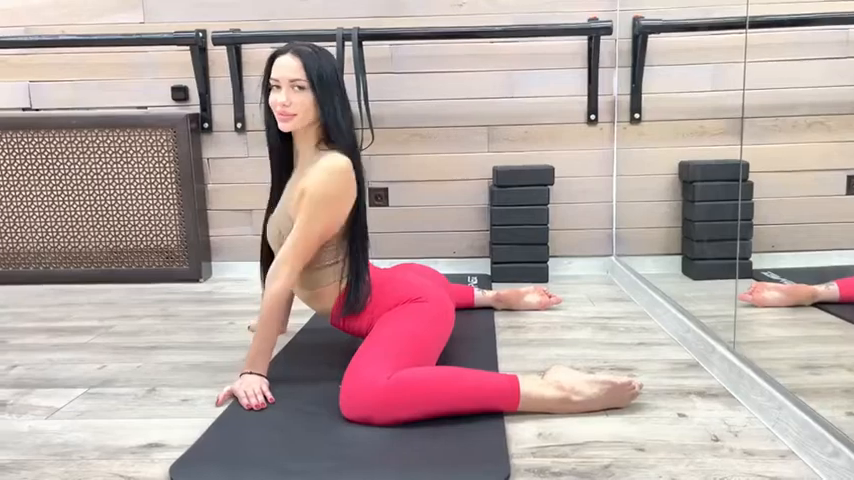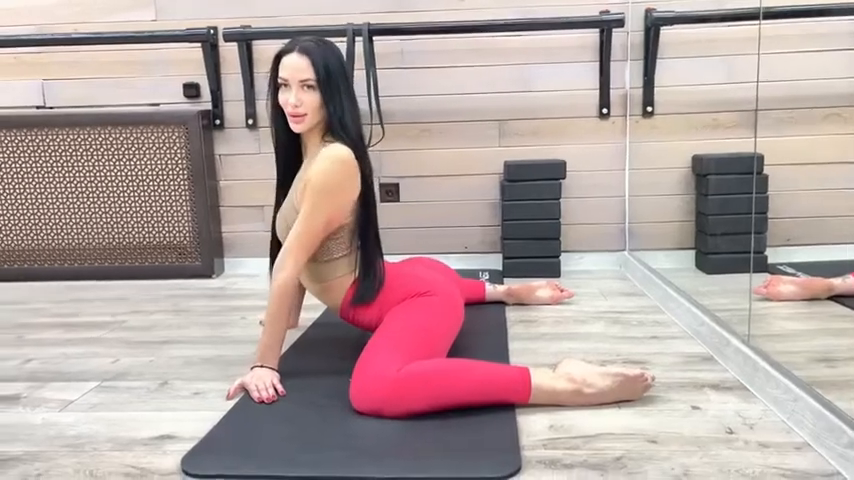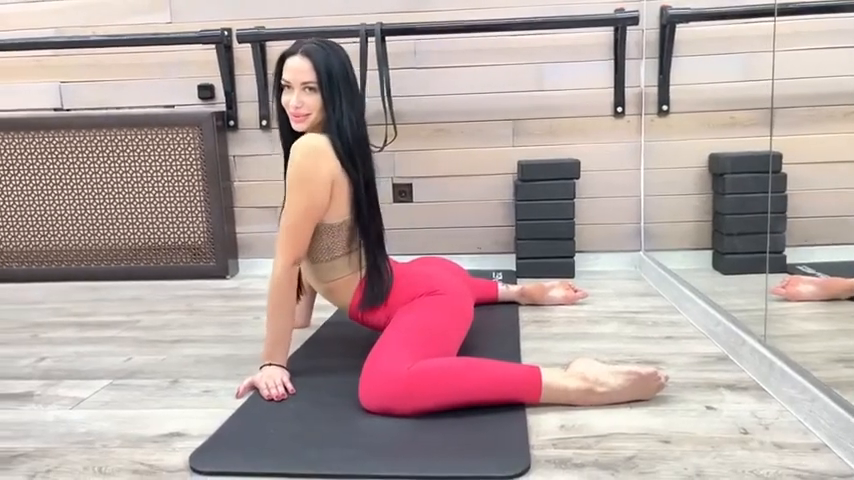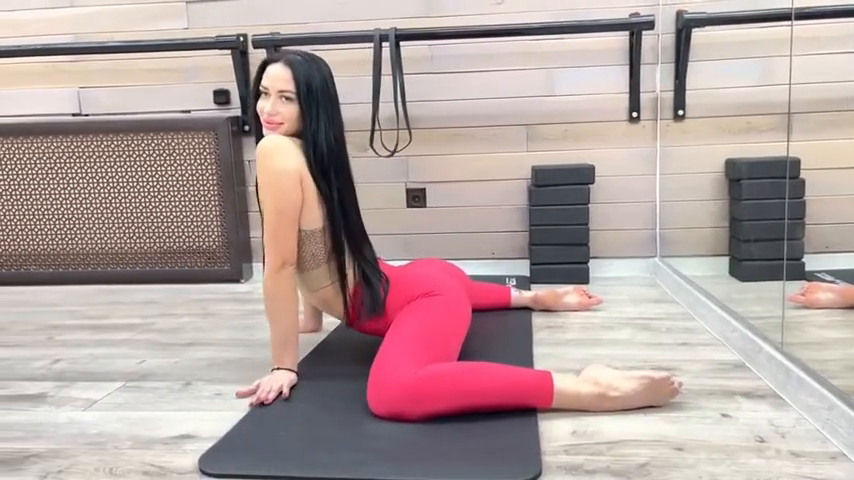
dt=0.7s
person 1, frame 1
left shoulder: (330, 171)
right shoulder: (301, 160)
left elbow: (282, 275)
right elbow: (291, 265)
left wrist: (254, 369)
right wrist: (277, 318)
left hip: (408, 303)
right hip: (394, 287)
left knee: (362, 398)
left ankle: (552, 391)
right ankle: (494, 297)
person 1, frame 2
left shoulder: (334, 160)
right shoulder: (308, 153)
left elbow: (289, 266)
right elbow: (304, 259)
left wrist: (264, 363)
right wrist: (289, 314)
left hip: (415, 296)
right hip: (404, 281)
left knee: (375, 390)
left ankle: (565, 383)
right ankle: (505, 291)
person 1, frame 3
left shoulder: (311, 150)
right shoulder: (331, 148)
left elbow: (287, 261)
right elbow: (313, 253)
left wrist: (274, 361)
right wrist: (301, 311)
left hip: (425, 296)
right hip: (417, 279)
left knee: (383, 388)
left ankle: (576, 382)
right ankle: (520, 291)
person 1, frame 4
left shoulder: (276, 153)
right shoulder: (310, 152)
left elbow: (281, 265)
right elbow: (317, 256)
left wrist: (284, 365)
right wrist: (312, 315)
left hip: (422, 296)
right hip: (418, 282)
left knee: (394, 393)
left ankle: (591, 388)
right ankle: (535, 297)
